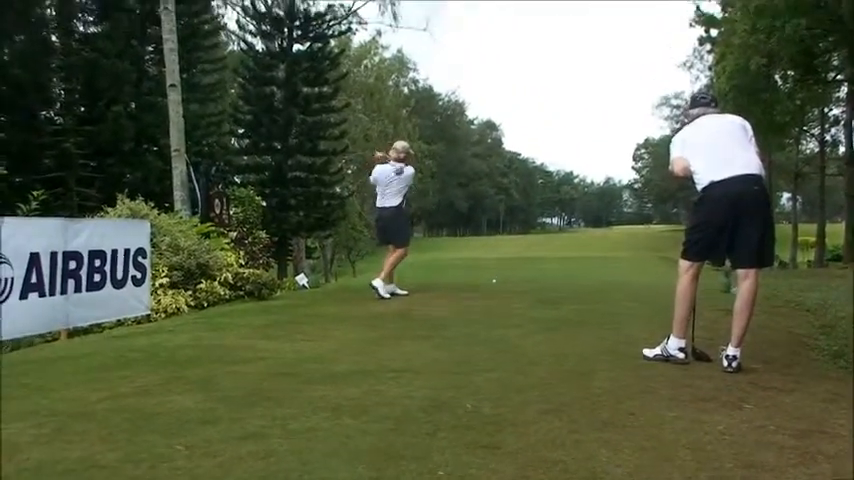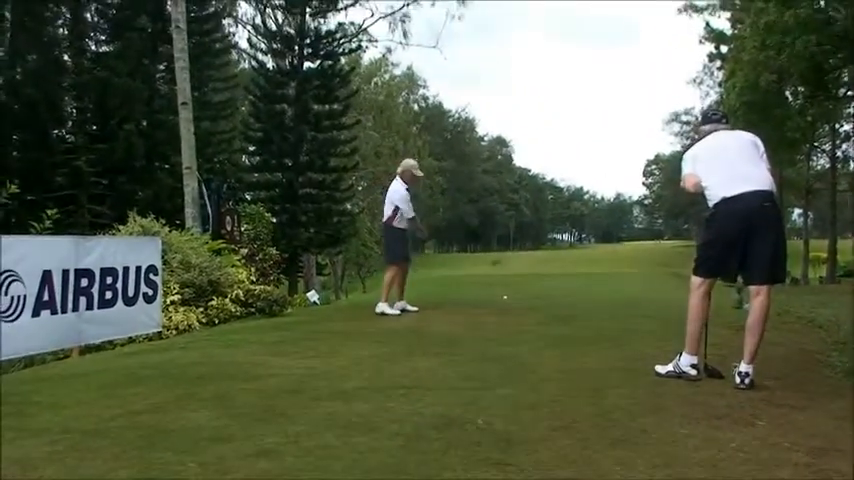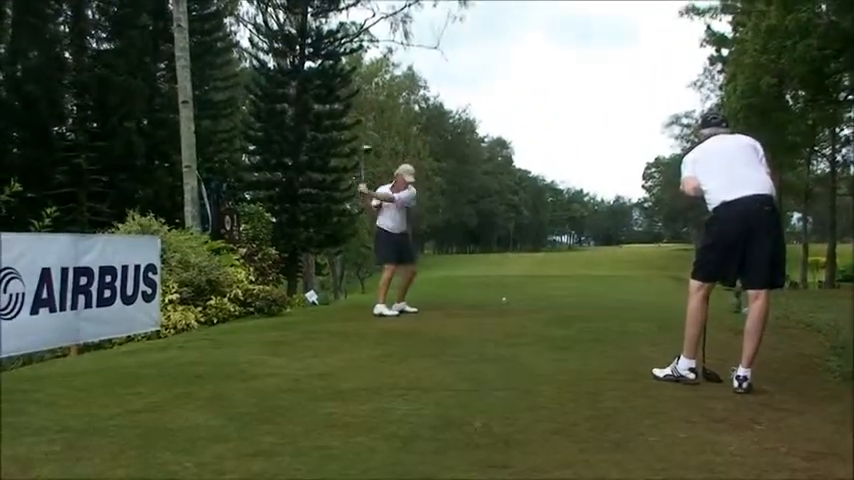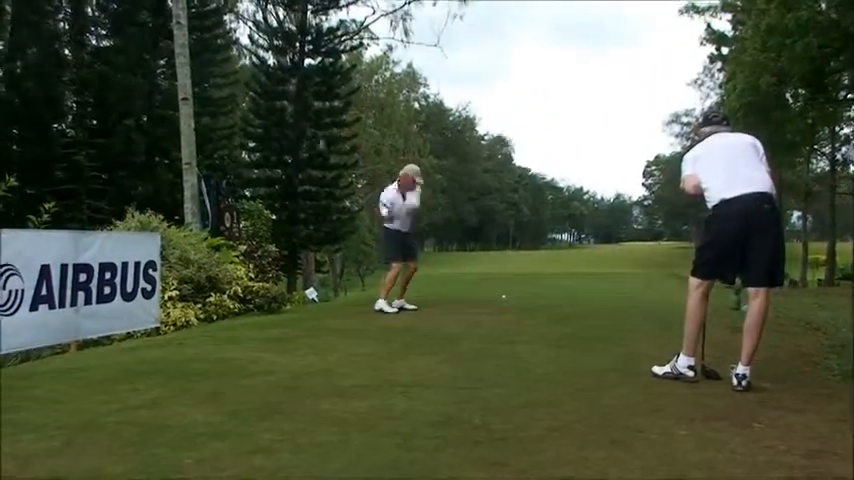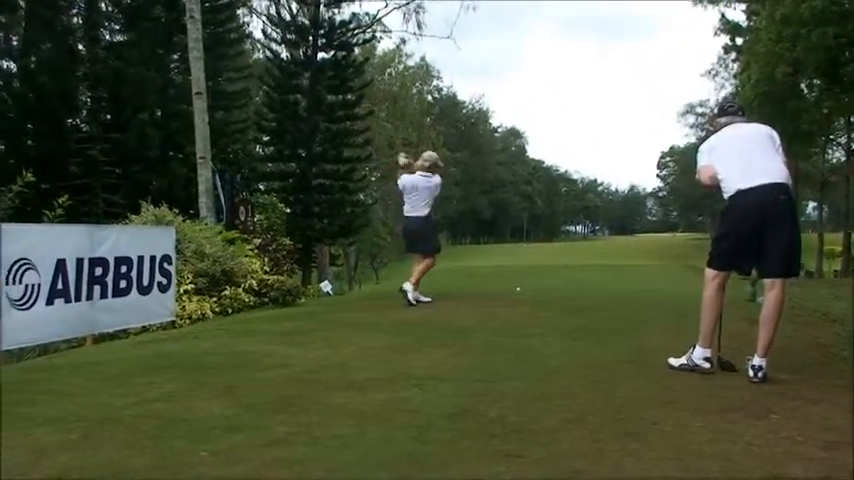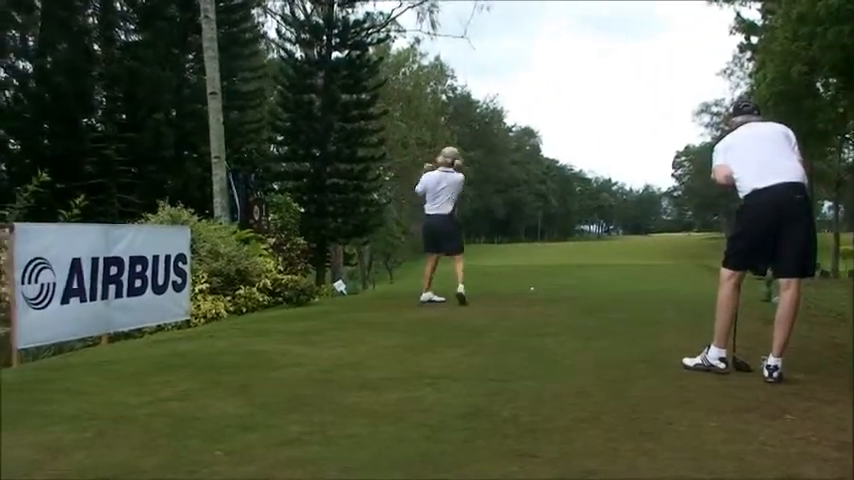
dt=0.4s
person 1, frame 1
left shoulder: (683, 134)
right shoulder: (738, 121)
left elbow: (680, 169)
right elbow: (757, 158)
left hip: (716, 192)
right hip: (753, 188)
left knee: (688, 266)
right knee: (748, 273)
left ankle: (676, 345)
right ankle: (732, 353)
person 1, frame 2
left shoulder: (694, 151)
right shoulder: (749, 138)
left elbow: (692, 185)
right elbow: (768, 174)
left hip: (727, 208)
right hip: (764, 204)
left knee: (700, 282)
right knee: (760, 289)
left ankle: (688, 361)
right ankle: (745, 370)
person 1, frame 3
left shoulder: (694, 155)
right shoulder: (749, 142)
left elbow: (691, 189)
right elbow: (768, 179)
left hip: (727, 213)
right hip: (764, 208)
left knee: (699, 287)
right knee: (759, 293)
left ankle: (686, 366)
right ankle: (743, 374)
person 1, frame 4
left shoulder: (694, 152)
right shoulder: (750, 140)
left elbow: (691, 186)
right elbow: (768, 177)
left hip: (727, 210)
right hip: (764, 206)
left knee: (698, 284)
right knee: (759, 291)
left ankle: (685, 362)
right ankle: (742, 371)
person 1, frame 5
left shoulder: (710, 143)
right shoulder: (766, 130)
left elbow: (707, 177)
right elbow: (784, 168)
left hip: (743, 201)
right hip: (780, 196)
left knee: (715, 275)
right knee: (775, 282)
left ankle: (701, 355)
right ankle: (759, 363)
person 1, frame 6
left shoulder: (726, 142)
right shoulder: (782, 130)
left elbow: (723, 177)
right elbow: (801, 167)
left hip: (759, 200)
right hip: (795, 196)
left knee: (730, 275)
right knee: (790, 282)
left ankle: (717, 355)
right ankle: (774, 363)
person 2, frame 1
left shoulder: (379, 169)
right shoulder: (409, 172)
left elbow: (373, 181)
left wrist: (378, 161)
right wrist: (386, 160)
left hip: (381, 213)
right hip: (397, 213)
left knee: (393, 249)
right knee: (401, 251)
left ankle: (390, 286)
right ankle: (379, 280)
person 2, frame 2
left shoulder: (400, 186)
right shoulder: (399, 191)
left elbow: (407, 212)
right elbow: (410, 216)
left wrist: (416, 227)
right wrist: (422, 229)
left hip: (401, 232)
right hip: (393, 231)
left knee: (403, 267)
right knee: (394, 267)
left ankle: (400, 302)
right ankle: (382, 304)
person 2, frame 3
left shoulder: (411, 192)
right shoulder: (383, 190)
left elbow: (391, 199)
right elbow: (374, 209)
left wrist: (369, 193)
right wrist: (368, 192)
left hip: (402, 236)
right hip: (384, 235)
left knee: (411, 270)
right knee: (389, 269)
left ankle: (399, 303)
right ankle: (380, 305)
person 2, frame 4
left shoulder: (415, 191)
right shoulder: (388, 193)
left elbow: (411, 208)
right elbow: (386, 217)
left wrist: (397, 211)
left hip: (405, 234)
right hip: (392, 234)
left knee: (412, 267)
right knee: (396, 267)
left ankle: (399, 300)
right ankle: (381, 302)
person 2, frame 5
left shoulder: (407, 179)
right shoulder: (436, 181)
left elbow: (400, 181)
left wrist: (404, 166)
right wrist: (410, 165)
left hip: (408, 222)
right hip: (424, 223)
left knee: (419, 258)
right knee: (429, 259)
left ankle: (415, 294)
right ankle: (409, 285)
person 2, frame 6
left shoulder: (427, 177)
right shoulder: (459, 178)
left elbow: (419, 191)
left wrist: (425, 171)
right wrist: (435, 168)
left hip: (430, 220)
right hip: (447, 220)
left knee: (432, 257)
right knee: (458, 257)
left ankle: (426, 293)
right ankle: (460, 287)
